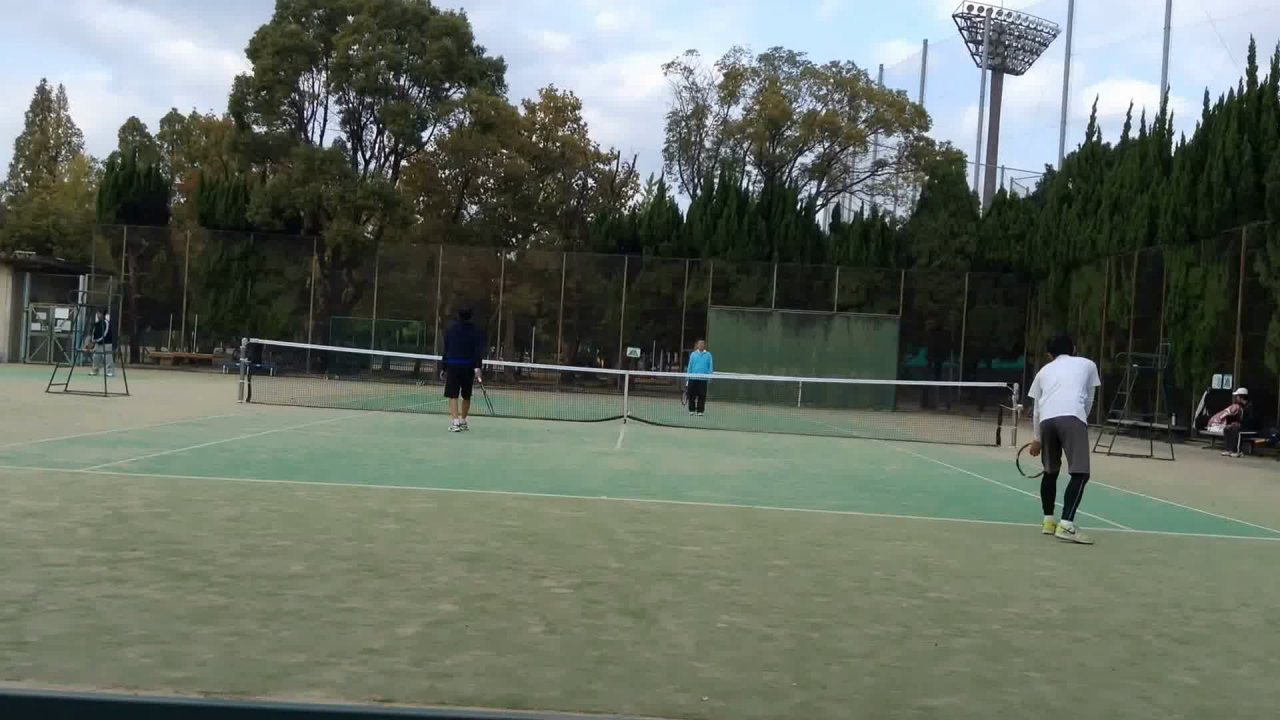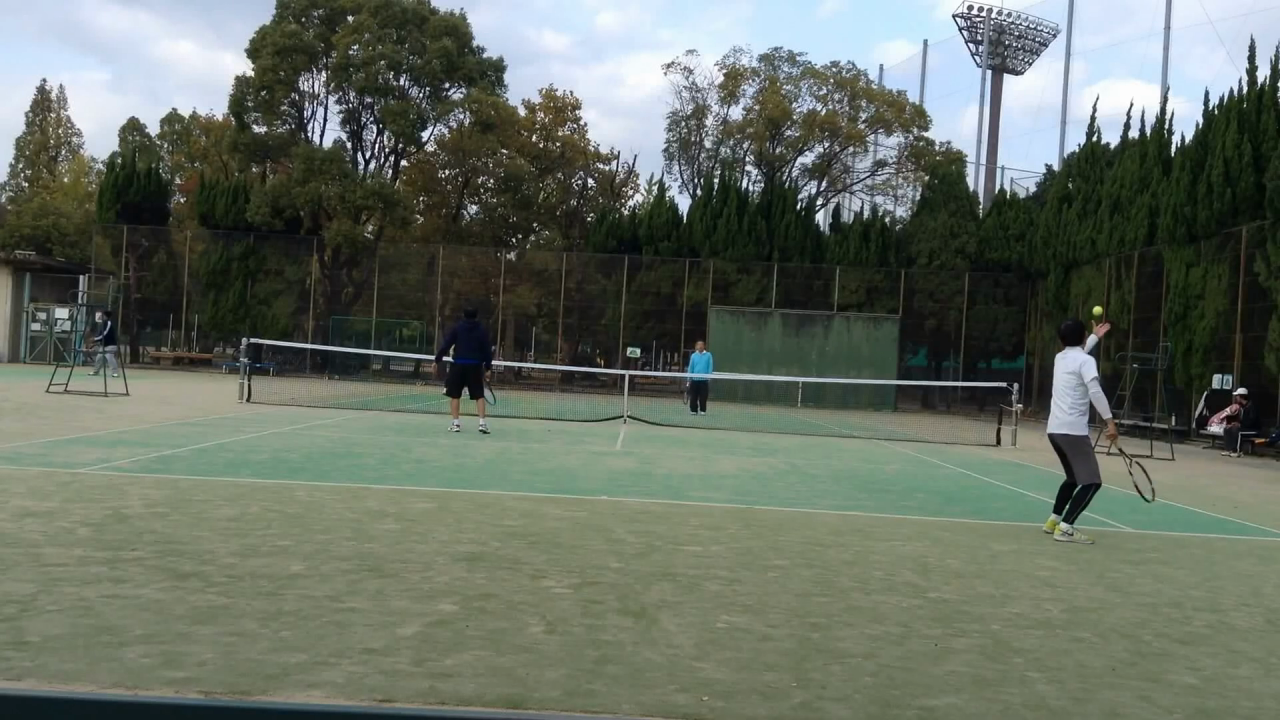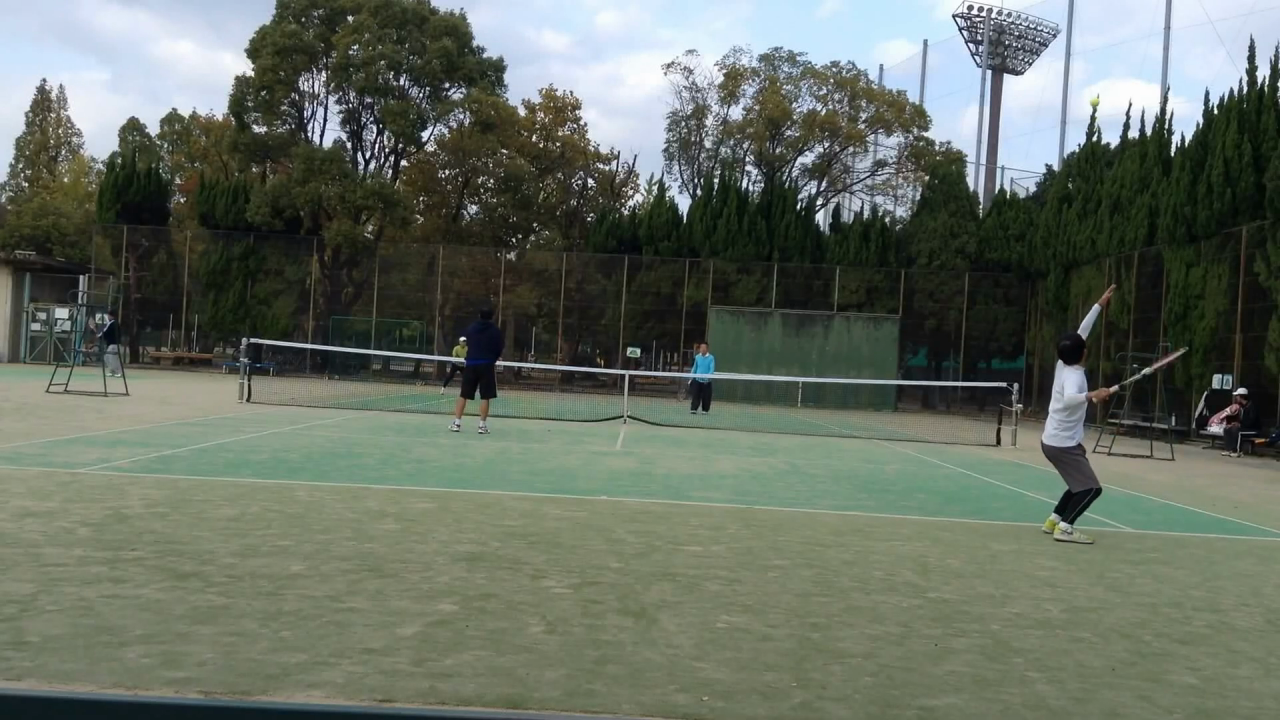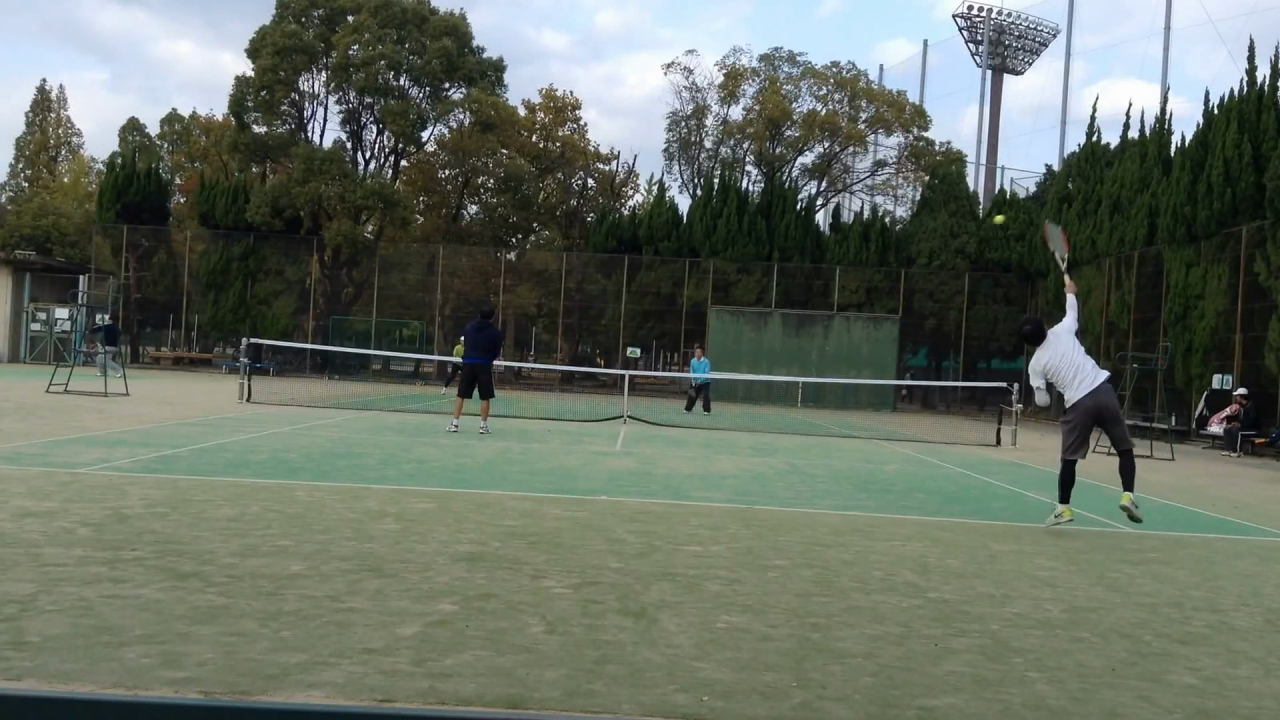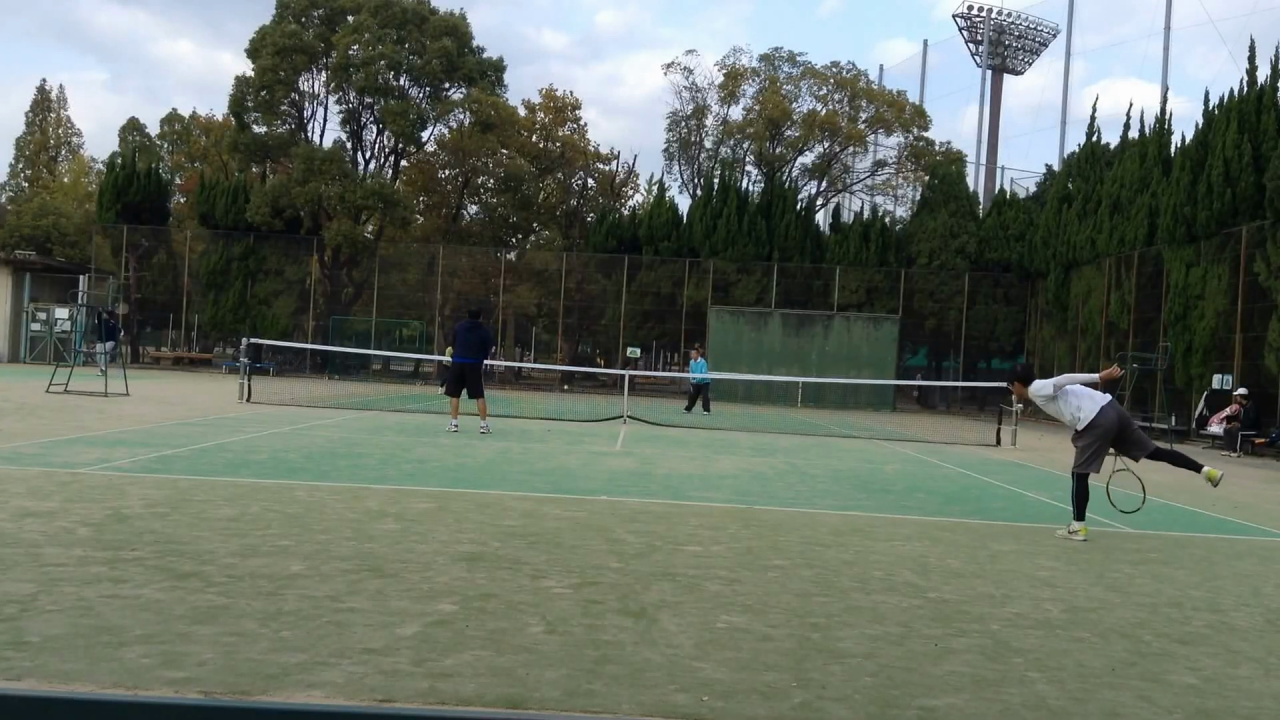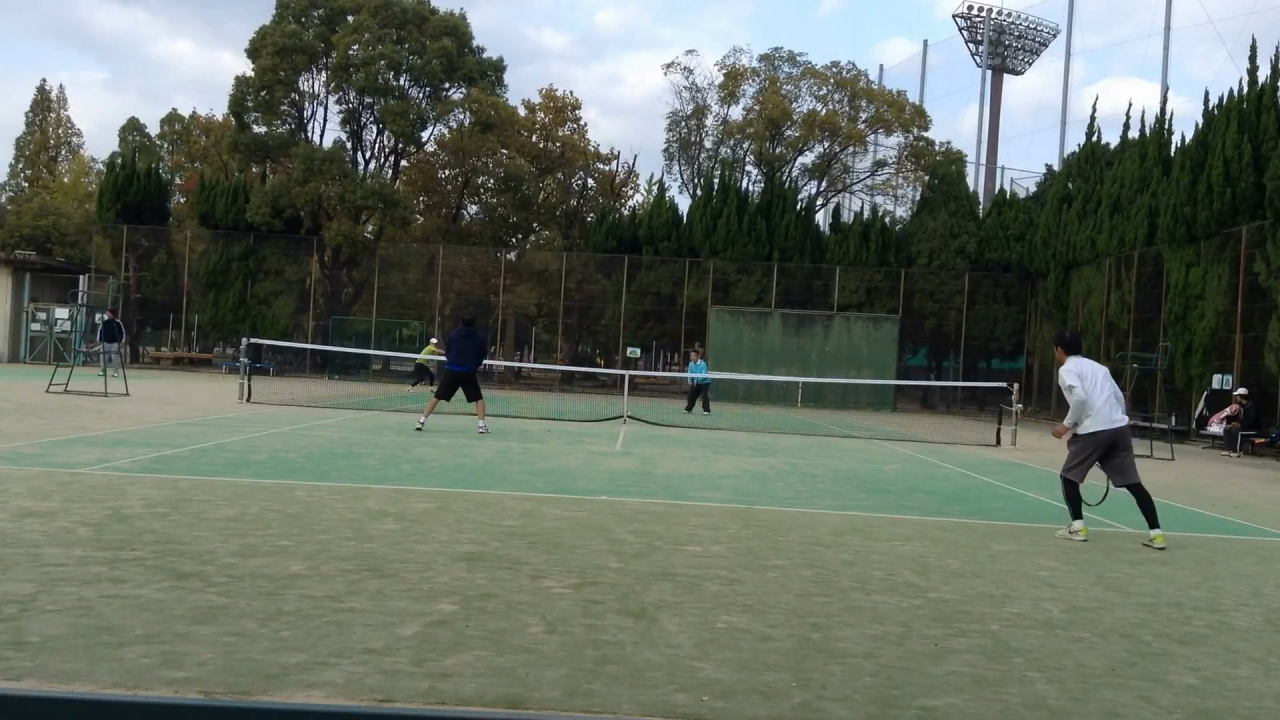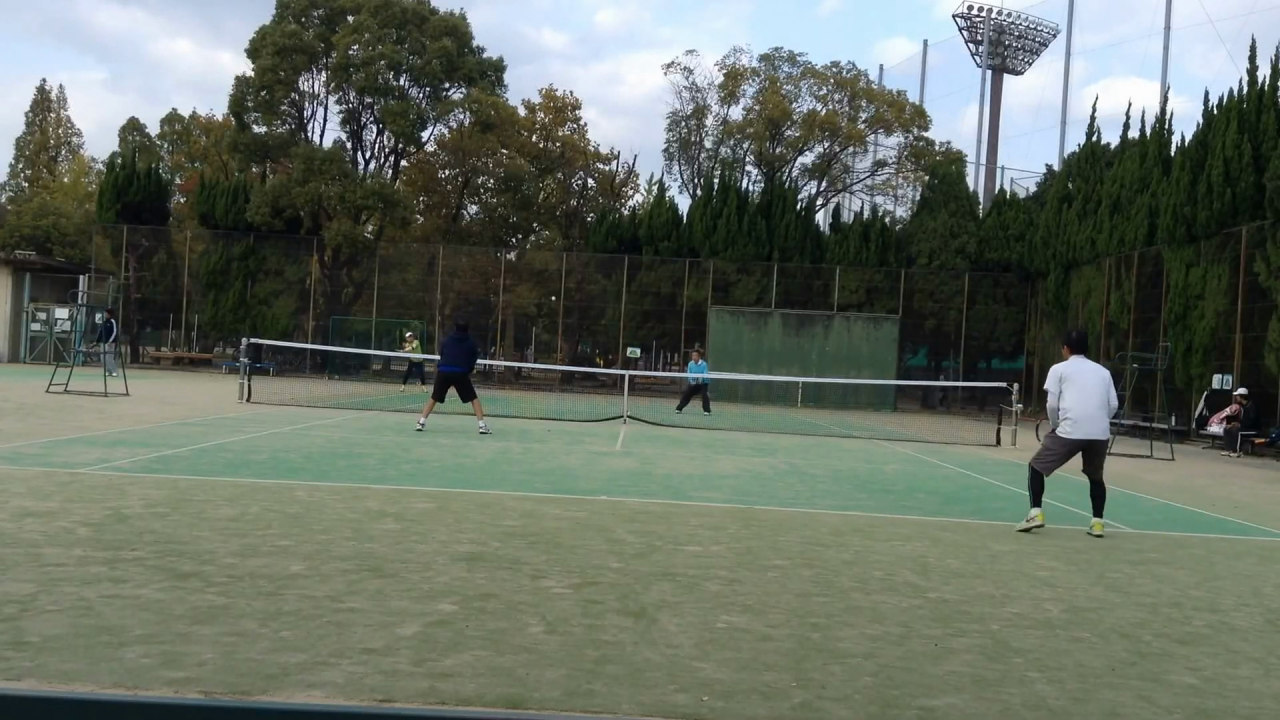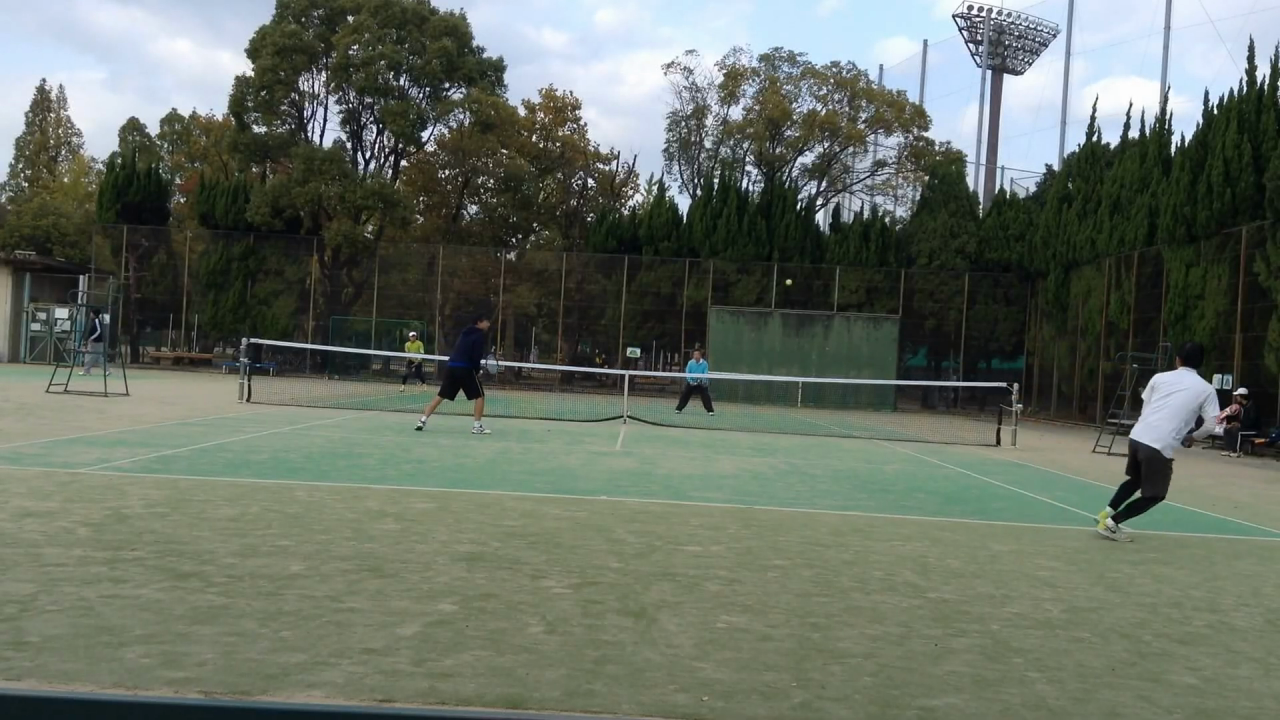
dt=0.5s
person 1, frame 1
left shoulder: (1044, 370)
right shoulder: (1087, 364)
right elbow: (1088, 400)
left wrist: (1037, 438)
left hip: (1048, 419)
right hip: (1072, 418)
left knee: (1050, 472)
right knee: (1080, 474)
left ankle: (1048, 520)
right ankle: (1066, 525)
person 1, frame 2
left shoulder: (1060, 358)
right shoulder: (1085, 361)
right elbow: (1095, 392)
left wrist: (1096, 337)
right wrist: (1110, 421)
left hip: (1054, 428)
right hip: (1073, 430)
left knee: (1074, 477)
right knee: (1092, 481)
left ankle: (1053, 520)
right ankle: (1065, 528)
person 1, frame 3
left shoulder: (1062, 365)
right shoulder: (1073, 377)
left elbow: (1081, 332)
right elbow: (1069, 399)
left wrist: (1098, 306)
right wrist: (1090, 395)
left hip: (1053, 441)
right hip: (1062, 444)
left knee: (1080, 484)
right knee: (1091, 488)
left ankle: (1054, 520)
right ankle: (1064, 527)
person 1, frame 4
left shoulder: (1036, 364)
right shoulder: (1061, 332)
left elbow: (1042, 401)
right elbow: (1072, 310)
right wrist: (1070, 291)
left hip: (1078, 405)
right hip: (1102, 393)
left knee: (1069, 460)
right knee: (1125, 451)
left ankle: (1063, 509)
right ankle: (1128, 497)
person 1, frame 5
left shoulder: (1037, 389)
right shoulder: (1045, 385)
left elbow: (1067, 378)
left wrist: (1098, 377)
left hip: (1096, 421)
right hip: (1113, 410)
left knee: (1080, 473)
right knee: (1153, 451)
left ankle: (1078, 527)
right ankle: (1206, 471)
person 1, frame 6
left shoulder: (1067, 369)
right shoulder: (1098, 367)
left elbow: (1080, 397)
right elbow: (1119, 397)
left wrist: (1067, 424)
left hip: (1093, 430)
right hip: (1120, 428)
left knee: (1069, 476)
right knee: (1133, 483)
left ankle: (1078, 527)
right ankle: (1156, 533)
person 1, frame 7
left shoulder: (1058, 369)
right shoulder: (1103, 371)
left elbow: (1052, 405)
right elbow: (1113, 405)
left wrist: (1054, 425)
left hip: (1069, 432)
right hip: (1099, 435)
left knee: (1036, 467)
right knee: (1095, 477)
left ankle: (1036, 514)
right ankle: (1097, 522)
person 1, frame 8
left shoulder: (1160, 378)
right shoulder: (1206, 389)
left elbow: (1145, 410)
right elbow: (1211, 425)
right wrist: (1192, 438)
left hip: (1137, 438)
right hip: (1160, 446)
left knee: (1136, 480)
right knee: (1154, 495)
left ankle: (1108, 515)
right ankle: (1110, 523)
